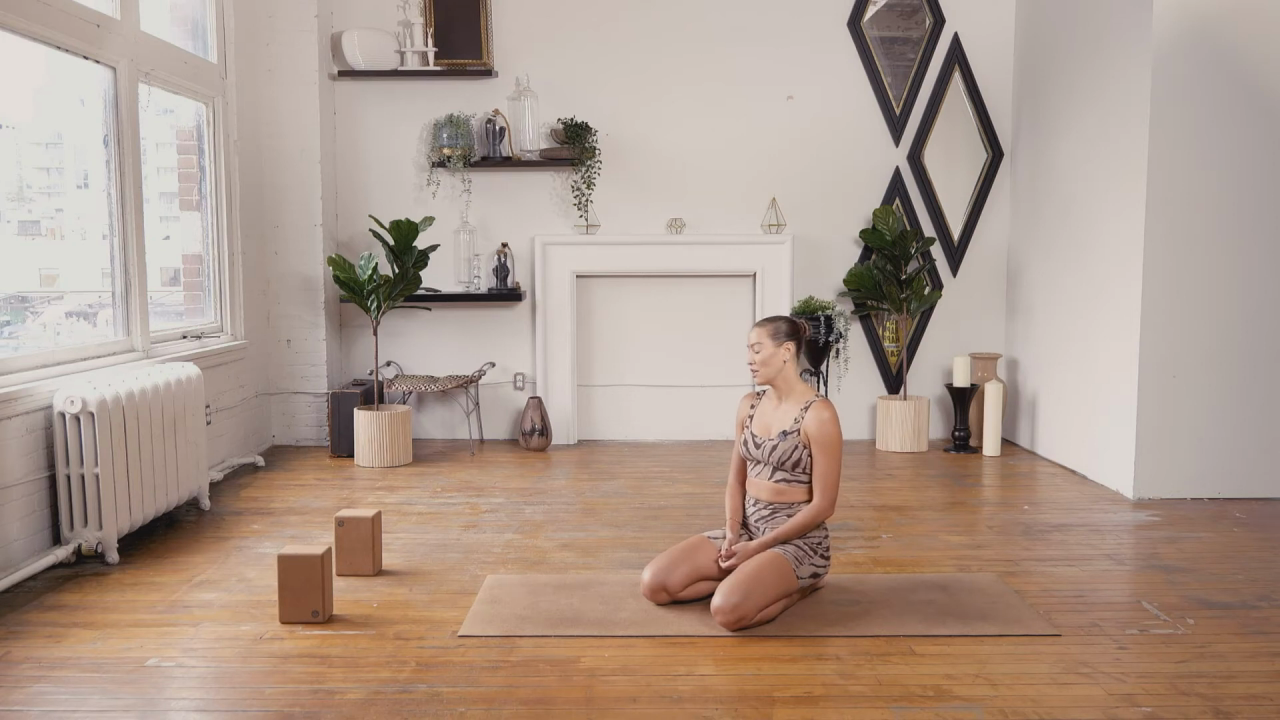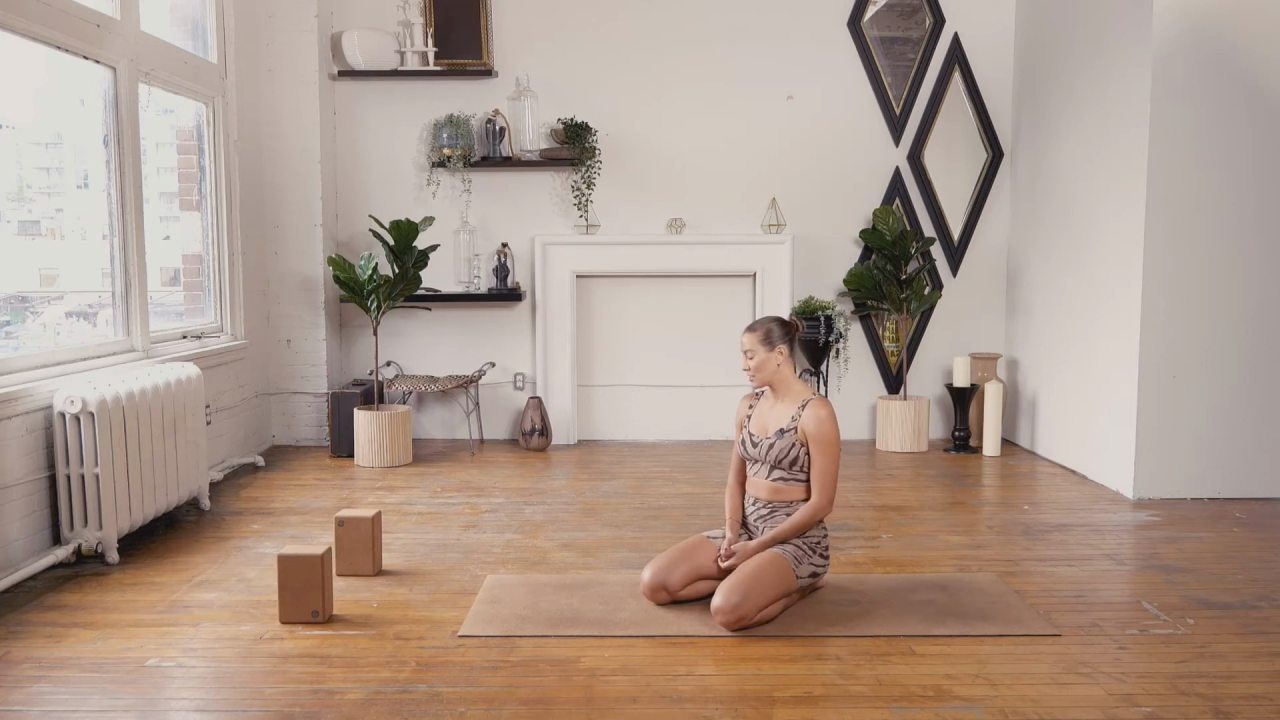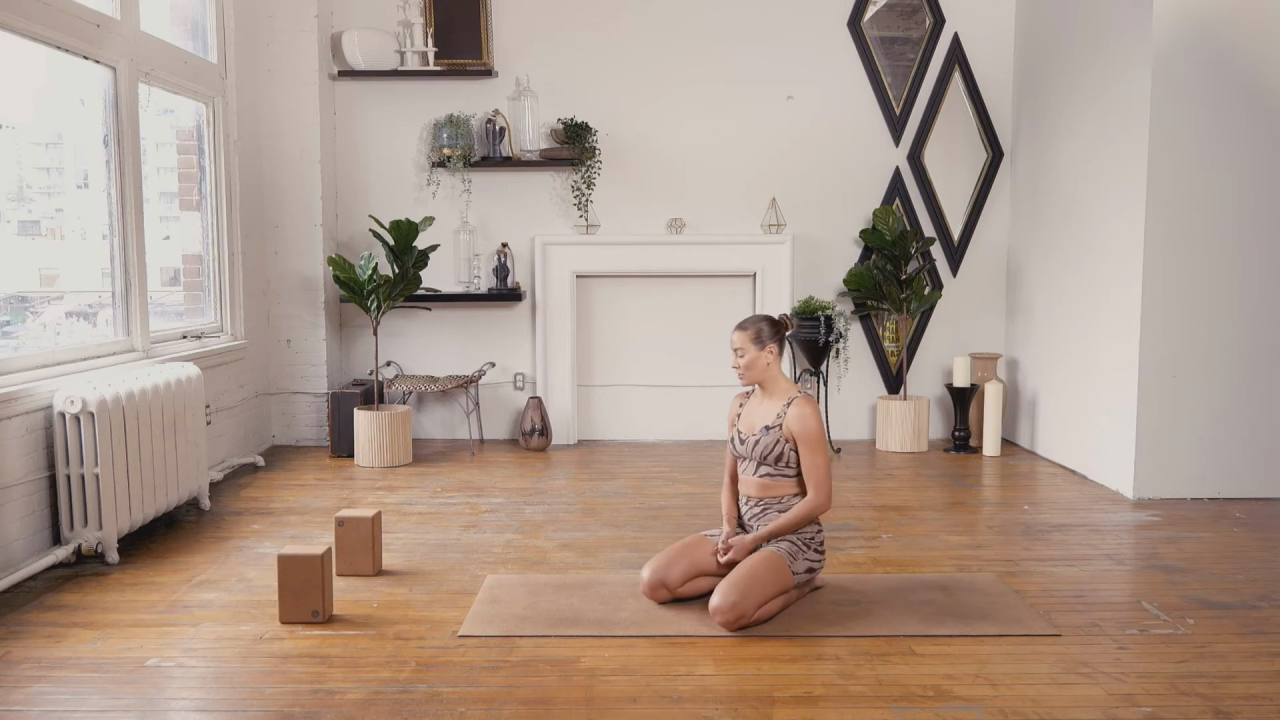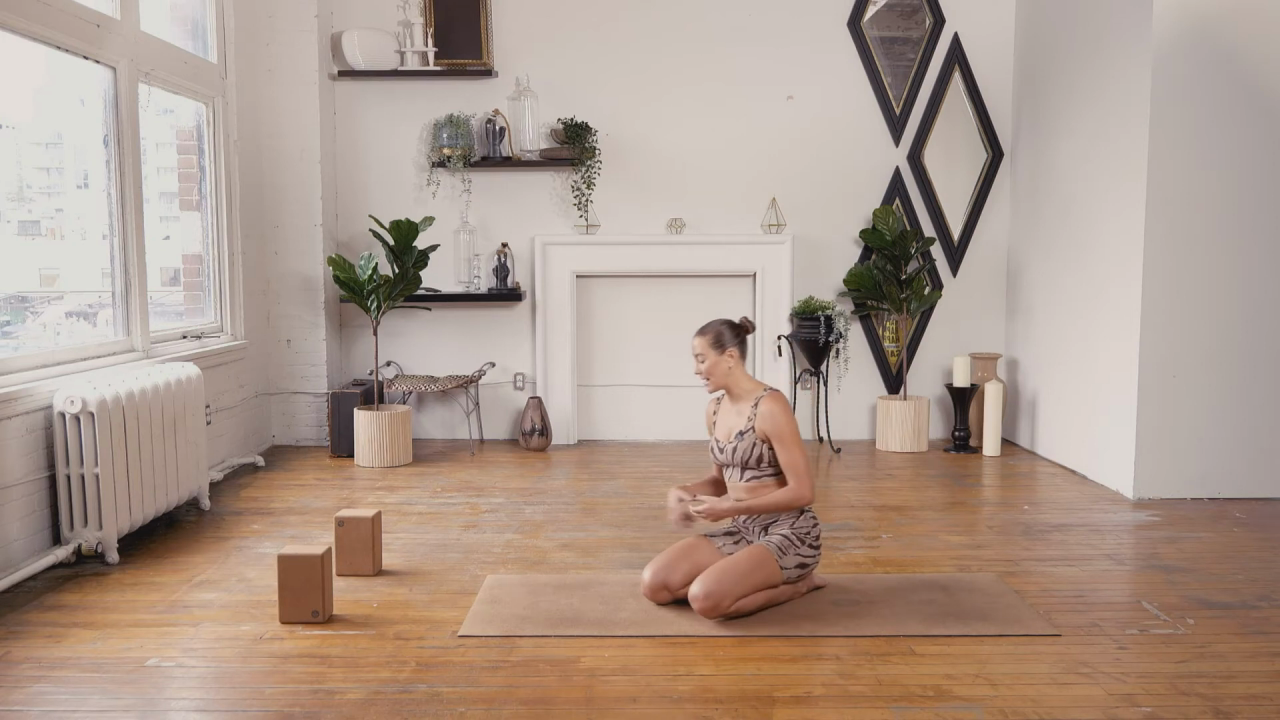
dt=0.3s
person 1, frame 1
left shoulder: (819, 414)
right shoulder: (749, 405)
left elbow: (823, 505)
left wrist: (757, 547)
right wrist: (732, 532)
left hip: (797, 539)
right hip: (747, 527)
left knee: (727, 609)
right knee: (653, 584)
left ankle: (800, 585)
right ankle: (752, 578)
person 1, frame 2
left shoulder: (816, 412)
right shoulder: (748, 405)
left elbow: (821, 503)
left wrist: (757, 547)
right wrist: (732, 532)
left hip: (796, 538)
right hip: (747, 527)
left knee: (728, 609)
right knee: (654, 583)
left ankle: (800, 584)
right ankle: (749, 578)
person 1, frame 3
left shoulder: (801, 410)
right shoulder: (740, 404)
left elbow: (820, 499)
left wrist: (753, 540)
right wrist: (729, 527)
left hip: (792, 537)
right hip: (744, 528)
left knee: (726, 611)
right knee: (653, 582)
left ankle: (798, 583)
right ankle: (748, 577)
person 1, frame 4
left shoulder: (771, 407)
right shoulder: (715, 409)
left elbow: (802, 493)
left wrist: (728, 508)
right wrist: (685, 491)
left hip: (788, 533)
right hip: (743, 531)
left knee: (704, 598)
right knee: (654, 584)
left ankle: (795, 583)
right ankle: (752, 574)
